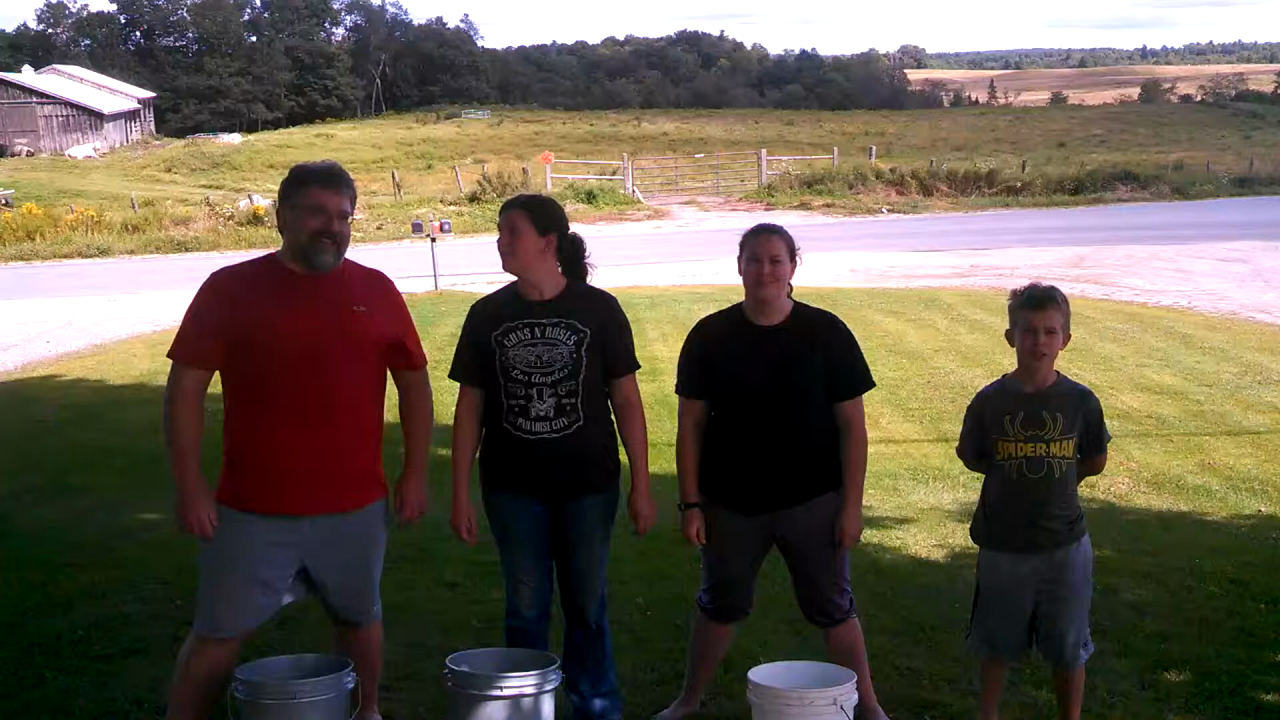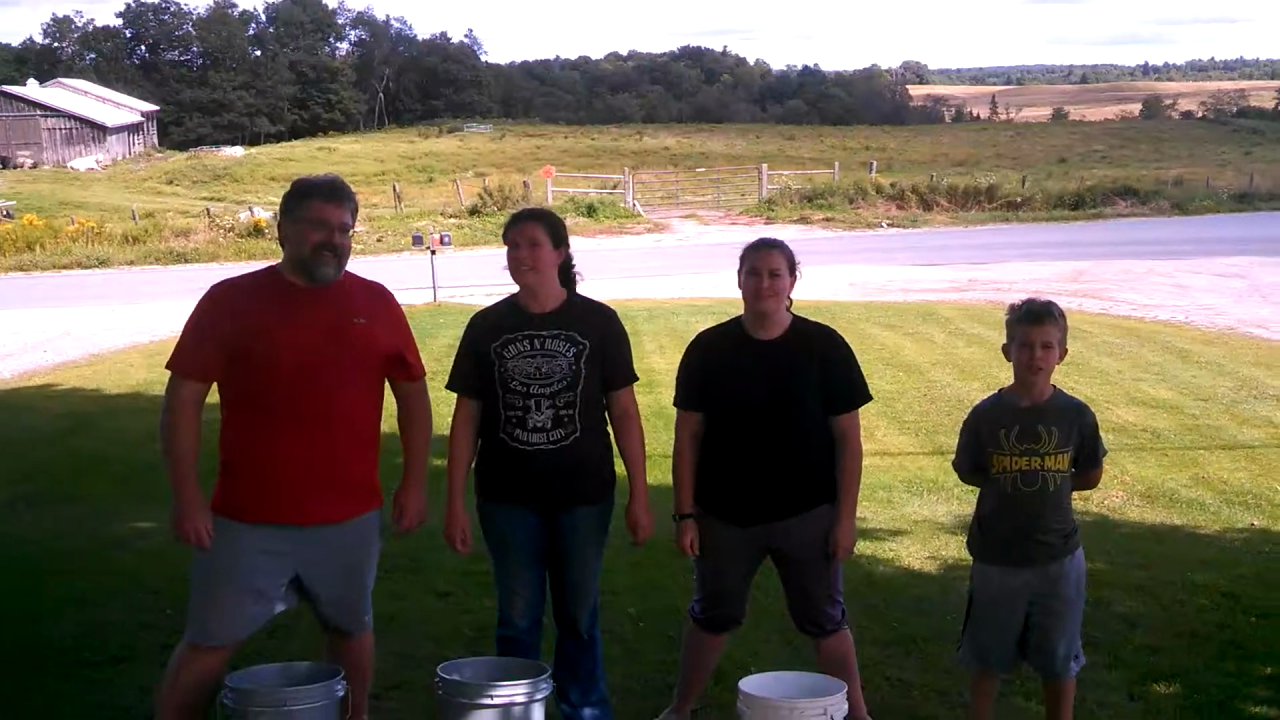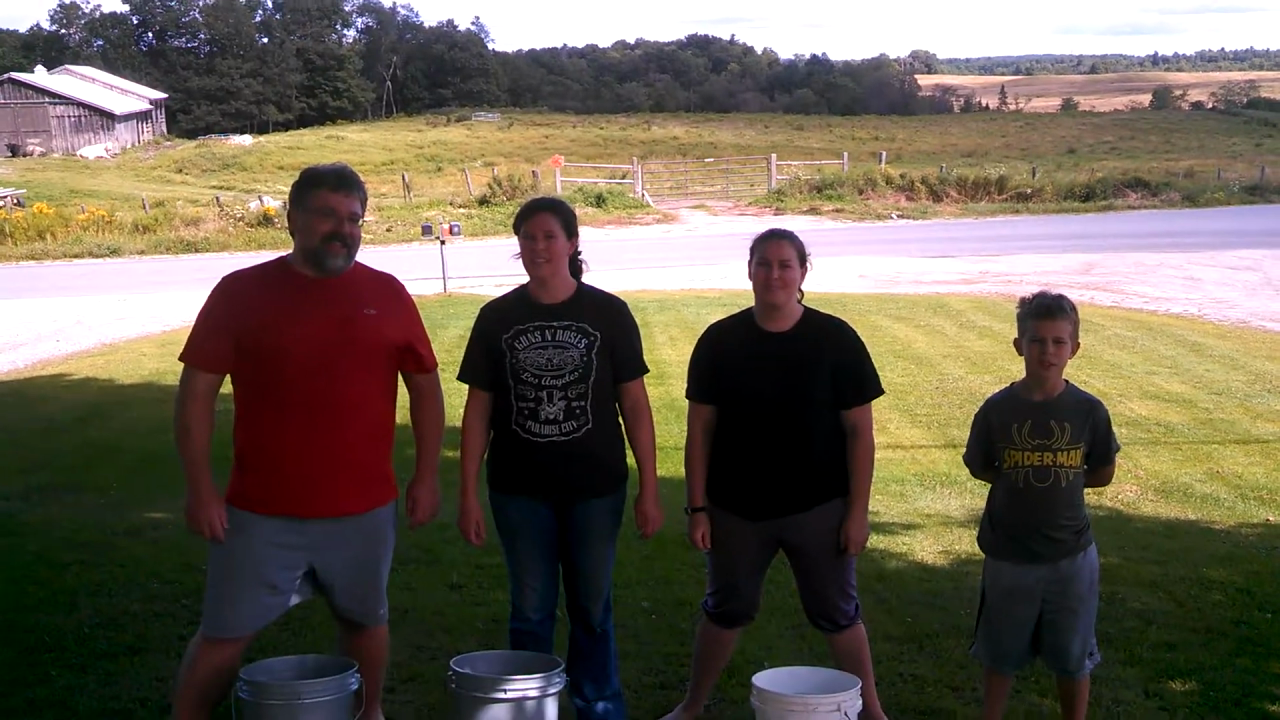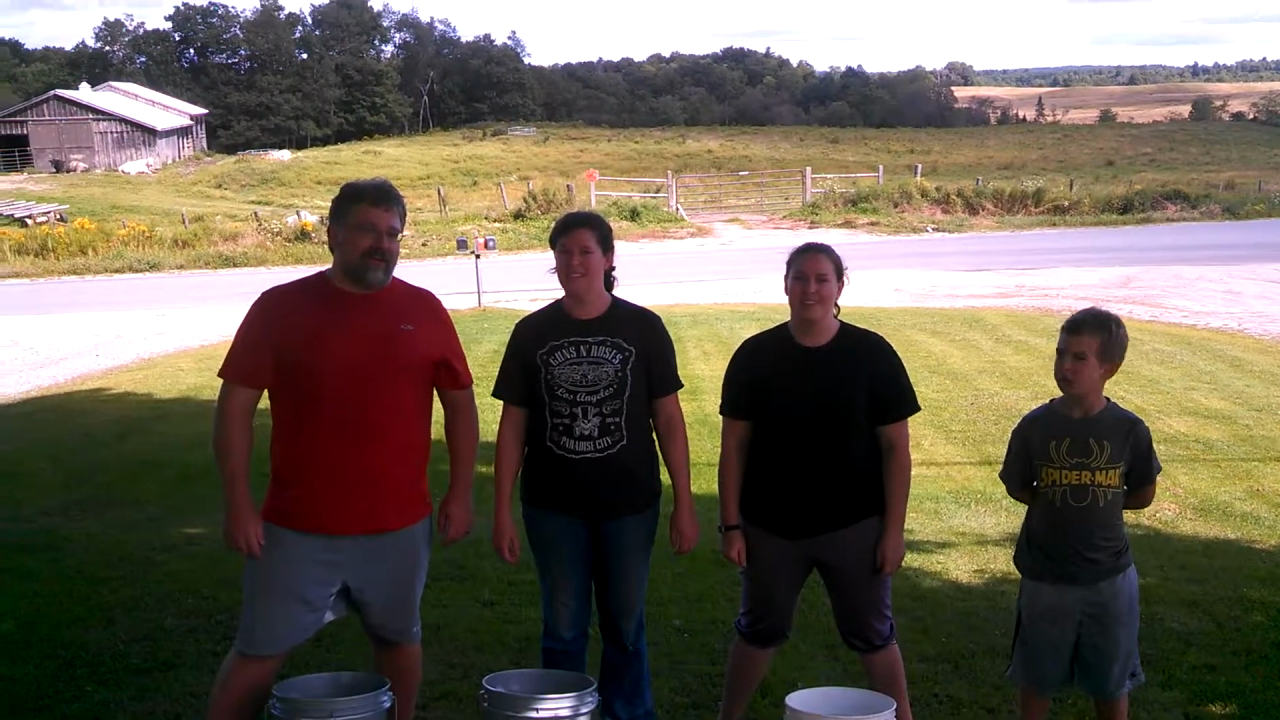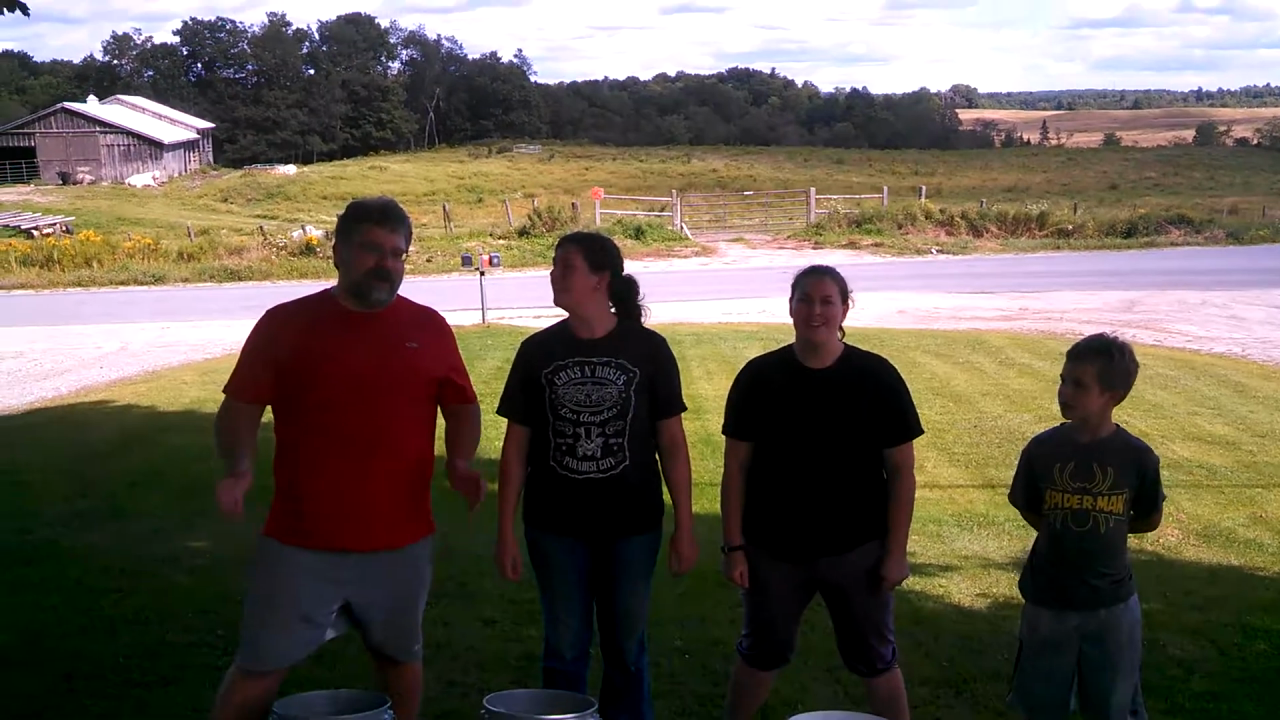
dt=0.4s
person 1, frame 1
left shoulder: (376, 291)
right shoulder: (229, 288)
left elbow: (413, 380)
right elbow: (186, 385)
left wrist: (415, 472)
right wrist: (189, 483)
left hip: (353, 505)
right hip: (253, 509)
left knee: (359, 617)
right knee: (218, 633)
person 1, frame 2
left shoulder: (375, 302)
right shoulder: (230, 300)
left elbow: (412, 392)
right elbow: (184, 397)
left wrist: (414, 482)
right wrist: (186, 494)
left hip: (349, 516)
right hip: (247, 519)
left knee: (350, 627)
right knee: (209, 641)
person 1, frame 3
left shoulder: (387, 293)
right shoulder: (240, 291)
left elbow: (424, 383)
right elbow: (197, 389)
left wrist: (426, 474)
right wrist: (200, 487)
left hip: (364, 508)
right hip: (261, 511)
left knee: (364, 619)
right knee: (223, 633)
person 1, frame 4
left shoulder: (424, 310)
right shoulder: (279, 307)
left elbow: (459, 399)
right elbow: (236, 405)
left wrist: (460, 491)
right wrist: (238, 501)
left hip: (398, 524)
right hip: (297, 527)
left knee: (397, 637)
right knee: (258, 650)
person 1, frame 5
left shoulder: (428, 328)
right shoulder: (284, 325)
left elbow: (463, 410)
right elbow: (241, 412)
left wrist: (461, 460)
right wrist: (238, 465)
left hip: (401, 540)
right hip: (299, 542)
left knee: (399, 655)
right knee: (260, 665)
person 2, frame 1
left shoulder: (598, 309)
right shoulder: (487, 315)
left elbow: (626, 398)
right elbow: (471, 404)
left wrist: (641, 484)
right wrist: (460, 491)
left hip: (587, 483)
right hip: (512, 485)
left knee: (586, 605)
right knee: (525, 605)
person 2, frame 2
left shoulder: (598, 322)
right shoulder: (486, 326)
left elbow: (624, 410)
right elbow: (467, 416)
left wrist: (639, 495)
right wrist: (455, 501)
left hip: (582, 494)
right hip: (507, 497)
left knee: (578, 615)
right knee: (518, 616)
person 2, frame 3
left shoulder: (608, 313)
right shoulder: (497, 317)
left elbow: (634, 402)
right elbow: (479, 407)
left wrist: (648, 489)
right wrist: (468, 493)
left hip: (595, 486)
right hip: (519, 489)
left knee: (591, 608)
right knee: (530, 609)
person 2, frame 4
left shoulder: (643, 328)
right shoulder: (532, 333)
left elbow: (668, 418)
right elbow: (513, 424)
left wrist: (684, 504)
right wrist: (502, 510)
left hip: (629, 504)
right hip: (552, 506)
left knee: (624, 625)
right knee: (563, 627)
person 2, frame 5
left shoulder: (648, 349)
right shoulder: (537, 352)
left elbow: (671, 440)
right elbow: (517, 443)
left wrist: (684, 526)
right wrist: (505, 530)
left hip: (631, 526)
right hip: (555, 527)
left knee: (625, 647)
right knee: (564, 647)
person 3, frame 1
left shoulder: (826, 332)
right shoulder: (710, 335)
left elbow: (851, 424)
right elbow: (691, 423)
left wrist: (852, 503)
right wrist: (690, 501)
left hip: (812, 500)
right hip: (730, 502)
left knee: (834, 607)
right knee: (718, 605)
person 3, frame 2
left shoulder: (824, 346)
right shoulder: (709, 348)
left elbow: (847, 437)
right elbow: (688, 436)
left wrist: (846, 516)
right wrist: (685, 513)
left hip: (807, 512)
right hip: (725, 514)
left knee: (824, 620)
right knee: (712, 616)
person 3, frame 3
left shoulder: (836, 338)
right shoulder: (719, 340)
left elbow: (859, 430)
right elbow: (701, 428)
left wrist: (857, 510)
right wrist: (697, 506)
left hip: (819, 506)
right hip: (737, 507)
left knee: (838, 614)
right knee: (724, 610)
person 3, frame 4
left shoulder: (872, 354)
right shoulder: (755, 355)
left elbow: (895, 447)
right elbow: (734, 445)
left wrist: (893, 529)
right wrist: (732, 523)
left hip: (854, 525)
right hip: (771, 526)
left knee: (872, 635)
right knee: (758, 629)
person 3, frame 5
left shoulder: (876, 377)
right shoulder: (759, 377)
left elbow: (901, 469)
right elbow: (737, 466)
left wrist: (895, 551)
right wrist: (734, 546)
left hip: (857, 548)
right hip: (774, 549)
left knee: (874, 658)
right knee: (760, 652)
person 4, frame 1
left shoulder: (1081, 400)
right shoulder: (989, 400)
left elbow: (1095, 463)
right elbow: (972, 459)
left wrist: (1038, 476)
right wrist: (1013, 476)
left hip: (1065, 543)
right hip: (1002, 543)
left knee: (1069, 648)
right knee: (996, 644)
person 4, frame 2
left shoulder: (1076, 414)
right shoulder: (986, 414)
left elbow: (1091, 476)
right elbow: (969, 473)
left wrist: (1048, 488)
right wrist: (1009, 487)
left hip: (1058, 558)
right hip: (996, 557)
left knee: (1060, 660)
right knee: (988, 657)
person 4, frame 3
left shoulder: (1089, 410)
right shoulder: (997, 409)
left elbow: (1103, 474)
right elbow: (979, 468)
left wrist: (1060, 483)
right wrist: (1019, 483)
left hip: (1071, 554)
right hip: (1008, 554)
left knee: (1074, 658)
right knee: (1000, 654)
person 4, frame 4
left shoulder: (1129, 429)
right shoulder: (1035, 426)
left elbow: (1144, 496)
right elbow: (1018, 489)
left wrist: (1100, 505)
right wrist: (1057, 505)
left hip: (1109, 576)
right hip: (1045, 575)
left knee: (1112, 680)
right knee: (1038, 675)
person 4, frame 5
left shoulder: (1137, 457)
right shoulder: (1042, 449)
left elbow: (1150, 520)
left wrist: (1104, 531)
right wrist: (1064, 537)
left hip: (1112, 604)
right hip: (1047, 600)
